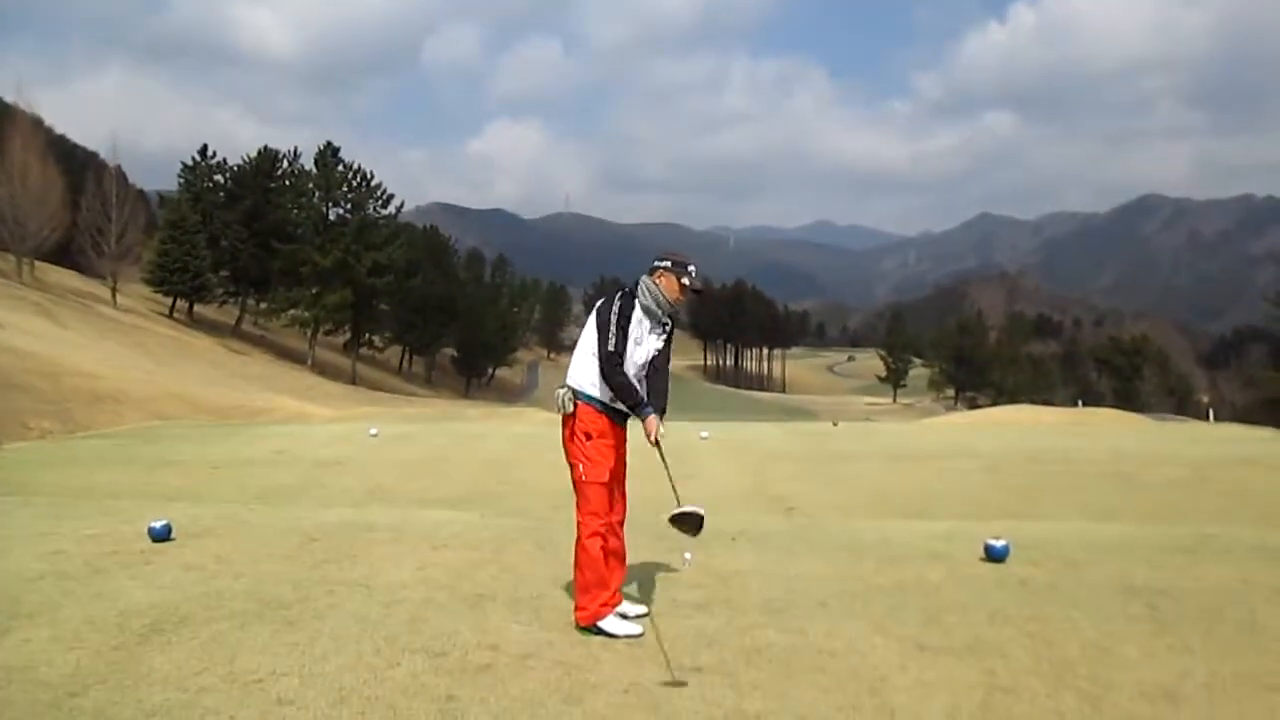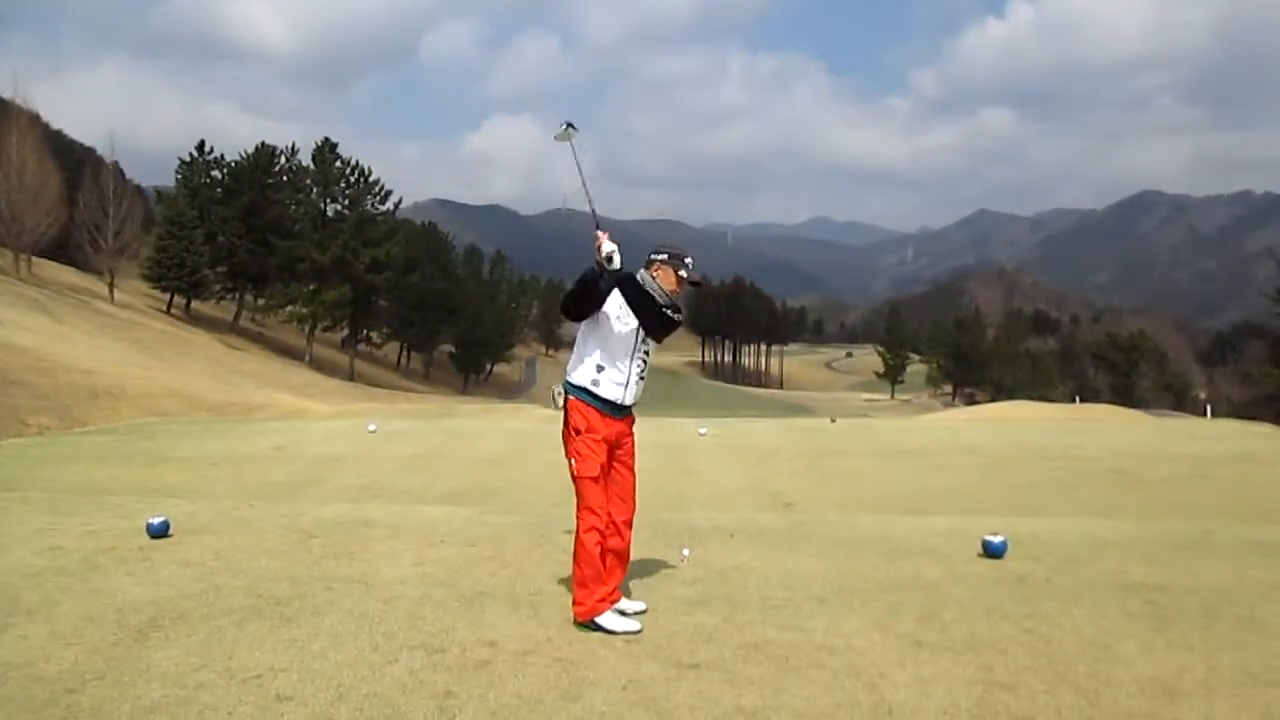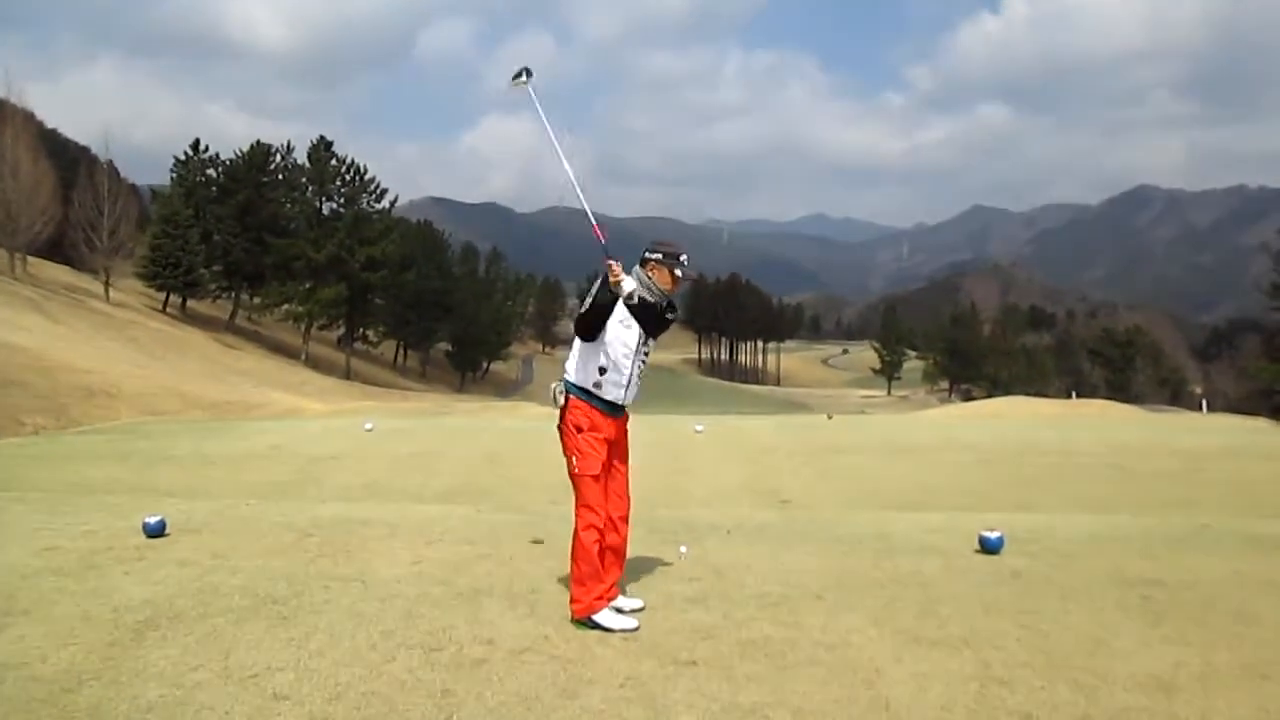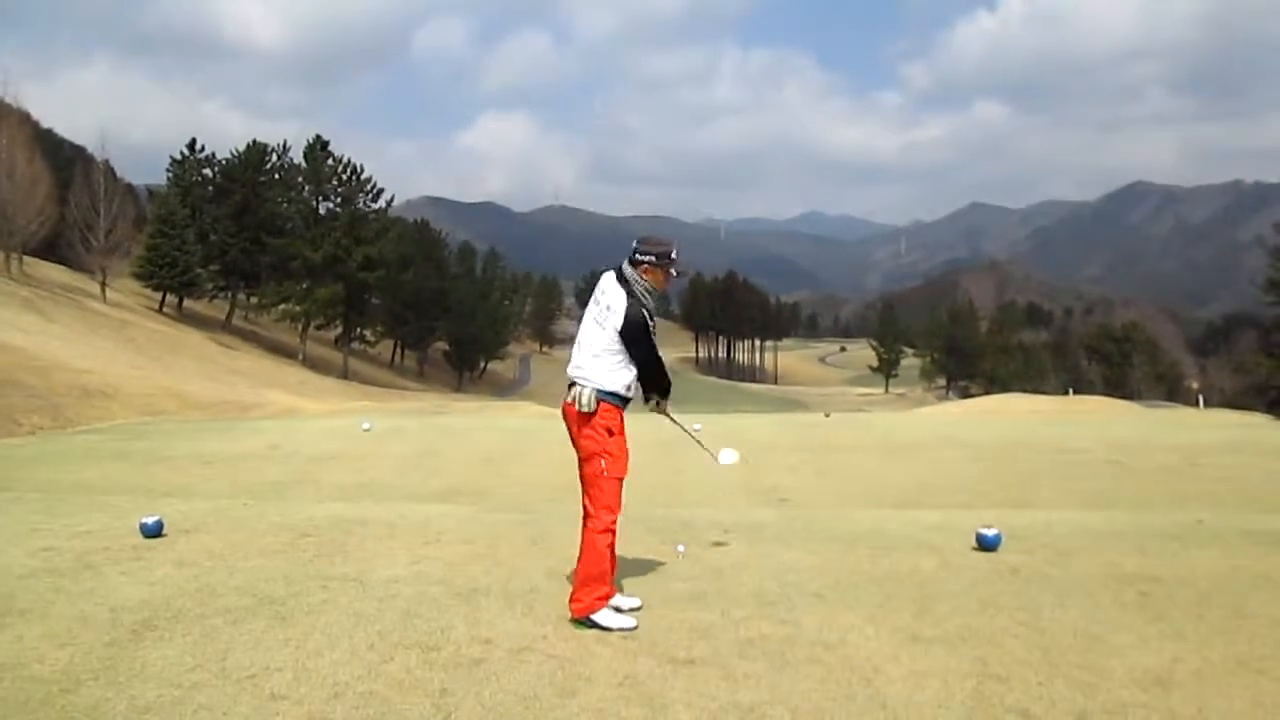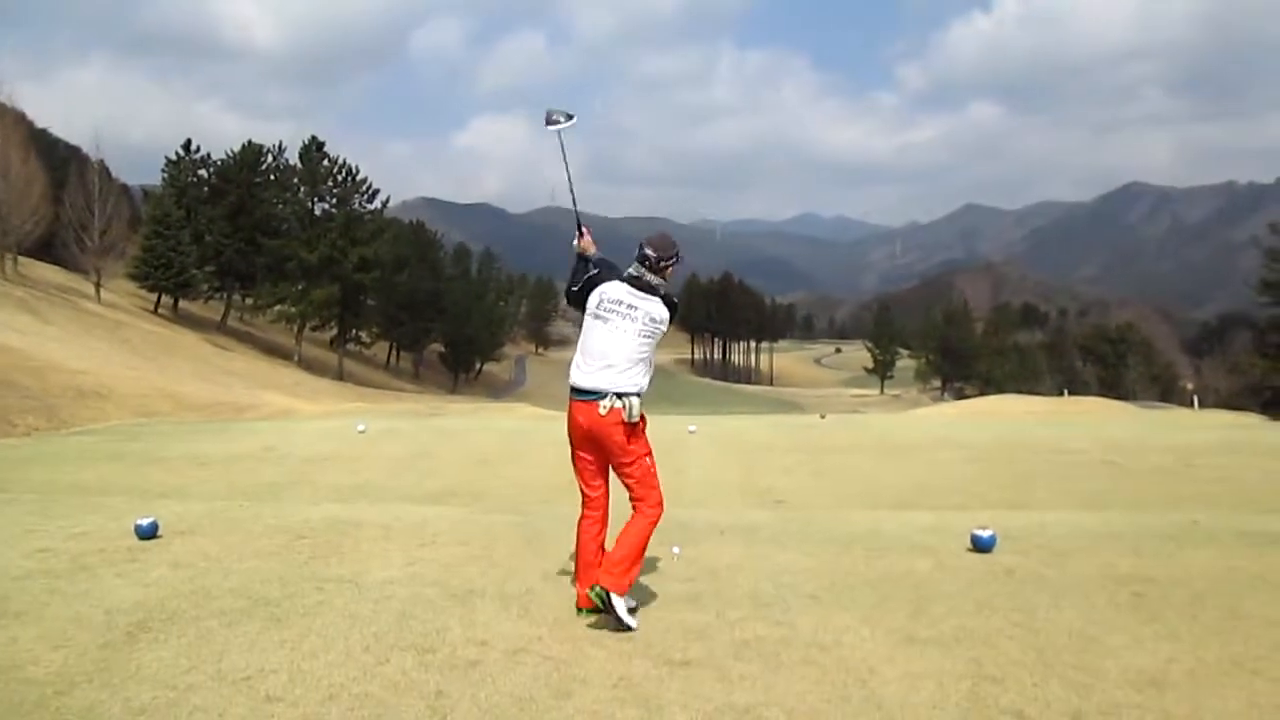
dt=0.3s
person 1, frame 1
left shoulder: (664, 326)
right shoulder: (622, 303)
left elbow: (659, 375)
right elbow: (609, 364)
left wrist: (655, 415)
right wrist: (645, 411)
left hip: (615, 422)
right hip: (588, 417)
left knee: (614, 514)
right knee: (594, 515)
left ankle: (609, 597)
right ankle: (593, 610)
person 1, frame 2
left shoulder: (668, 314)
right shoulder: (606, 287)
left elbow: (647, 311)
right elbow: (571, 309)
left wrist: (617, 268)
right wrist: (600, 268)
left hip: (621, 419)
right hip: (586, 413)
left knee: (621, 512)
right knee: (594, 513)
left ankle: (609, 594)
right ankle: (590, 607)
person 1, frame 3
left shoulder: (662, 311)
right shoulder: (607, 292)
left elbow: (651, 329)
right elbow: (584, 330)
left wrist: (630, 290)
right wrist: (613, 290)
left hip: (615, 416)
right hip: (583, 412)
left knee: (617, 510)
right knee: (592, 511)
left ankle: (606, 592)
right ankle: (587, 604)
person 1, frame 4
left shoulder: (612, 282)
right shoulder: (632, 311)
right elbow: (648, 360)
left wrist: (649, 390)
right wrist: (658, 391)
left hip: (588, 405)
right hip: (598, 410)
left knee: (602, 505)
right knee: (603, 508)
left ankle: (601, 590)
right ankle: (587, 603)
person 1, frame 5
left shoulder: (601, 288)
right shoulder: (666, 309)
left elbow: (573, 295)
left wrist: (586, 256)
right wrist: (597, 260)
left hip: (580, 408)
right hip: (621, 413)
left knee: (594, 504)
right knee: (648, 504)
left ankle: (589, 591)
right ankle: (608, 584)
